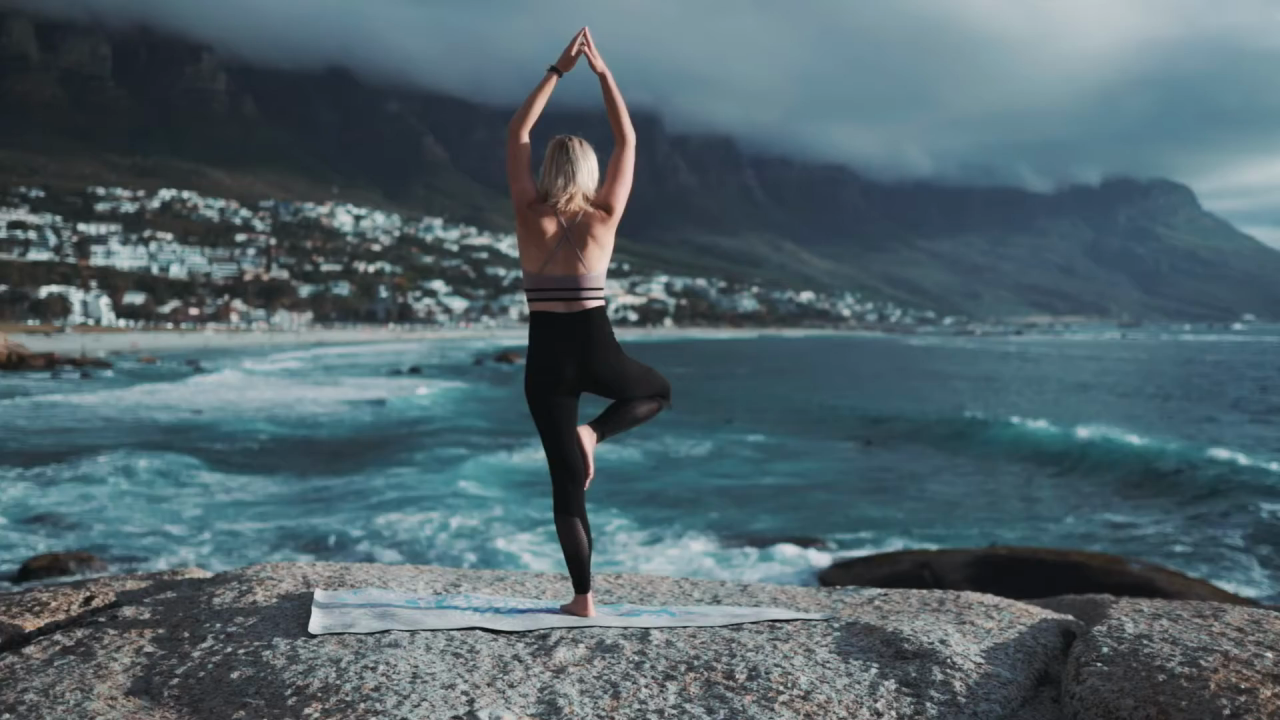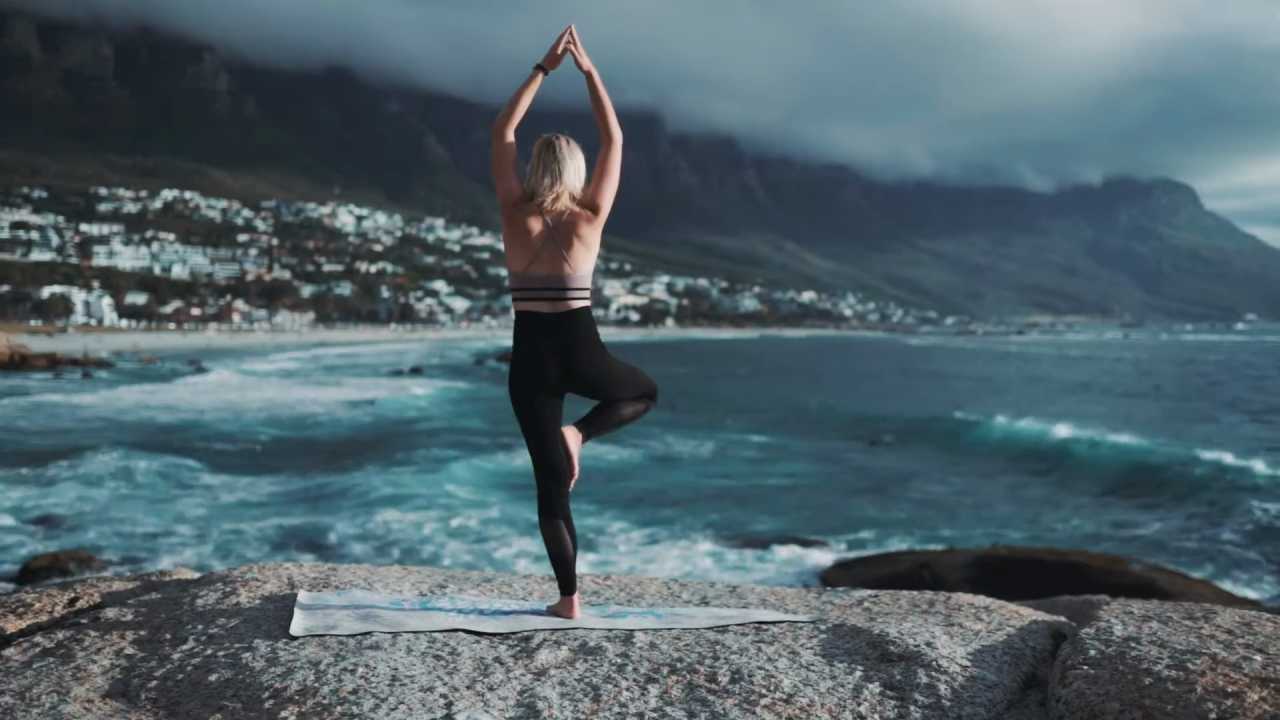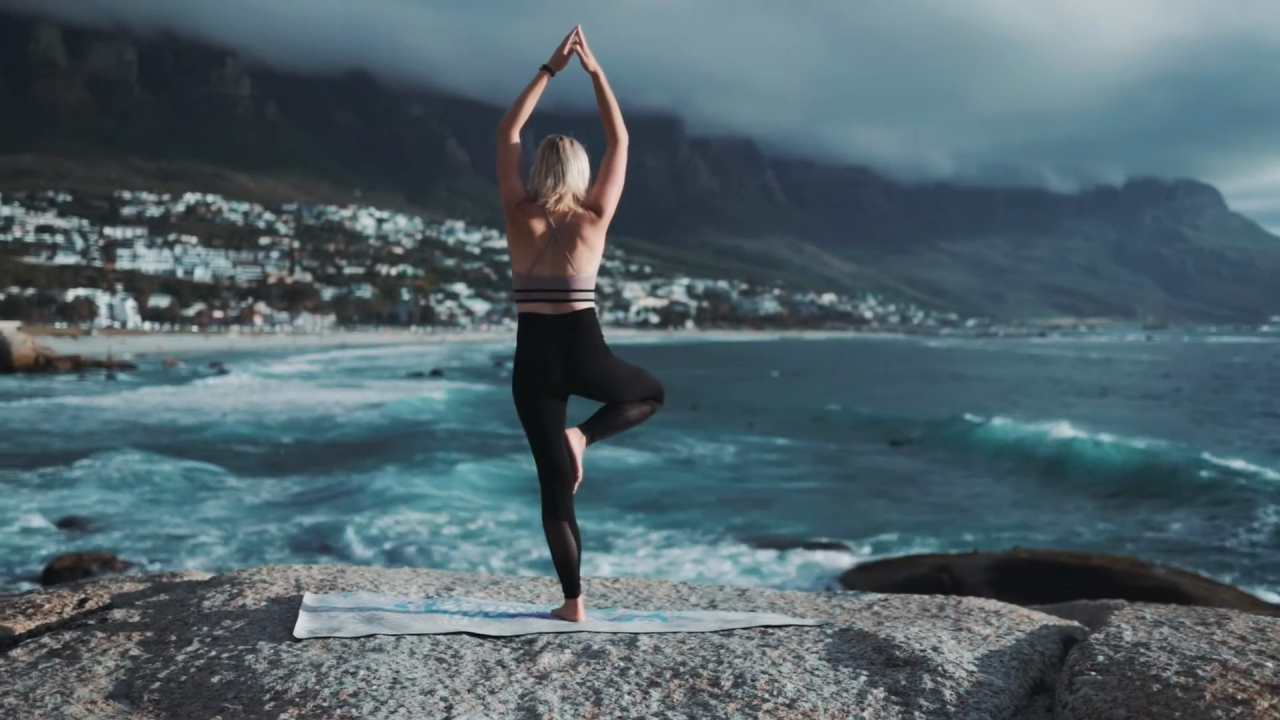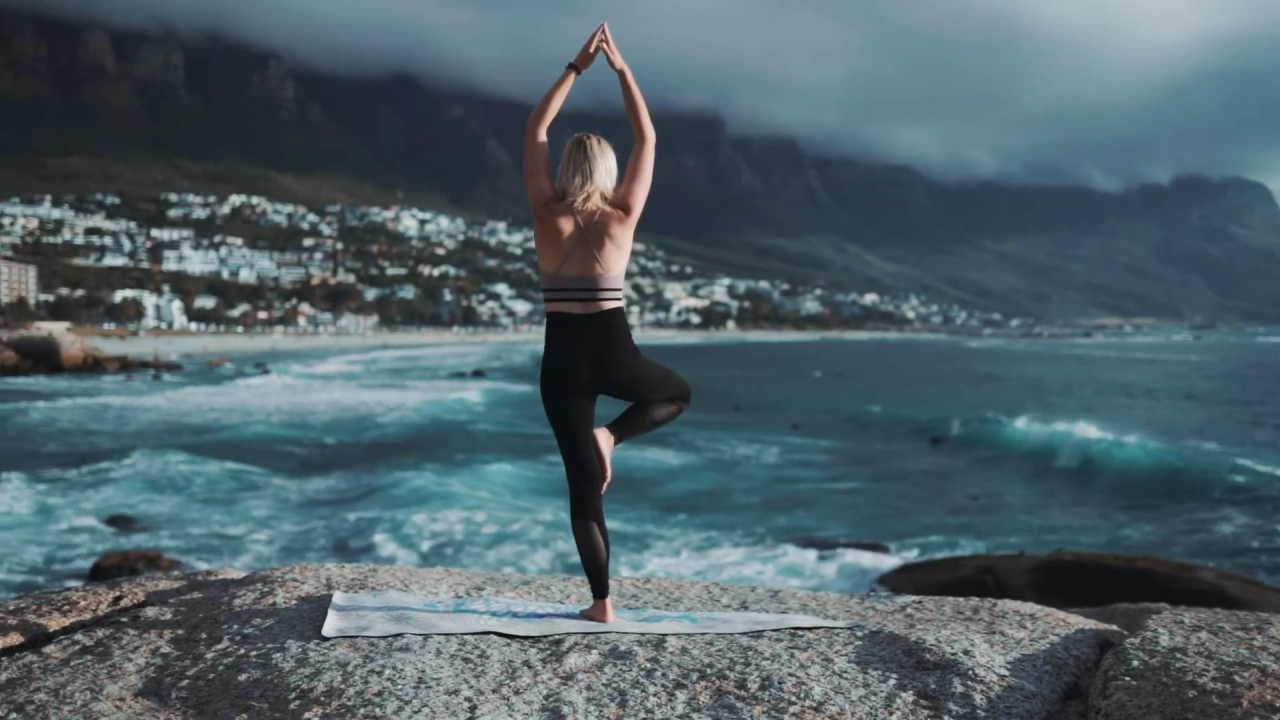
dt=0.5s
person 1, frame 1
left shoulder: (530, 216)
right shoulder: (604, 218)
left elbow: (517, 135)
right elbow: (627, 139)
left wrist: (558, 70)
right wrist: (601, 70)
left hip: (547, 359)
right hip: (597, 353)
left knee: (567, 485)
right knee: (658, 390)
left ankle: (583, 598)
right ankle: (595, 432)
person 1, frame 2
left shoulder: (515, 215)
right shoulder: (591, 218)
left elbow: (503, 132)
right elbow: (614, 139)
left wrist: (543, 68)
right wrist: (588, 69)
left hip: (531, 358)
right hip: (581, 353)
left knee: (551, 485)
right knee: (645, 392)
left ankle: (569, 600)
right ankle: (579, 433)
person 1, frame 3
left shoulder: (519, 217)
right shoulder: (594, 220)
left elbow: (508, 133)
right elbow: (620, 140)
left wrist: (550, 69)
right wrist: (594, 70)
left hip: (534, 360)
right hip: (584, 355)
left knee: (555, 487)
right knee: (651, 393)
left ankle: (573, 603)
right ankle: (583, 436)
person 1, frame 4
left shoulder: (546, 216)
right shoulder: (622, 218)
left elbow: (535, 132)
right elbow: (647, 138)
left wrist: (576, 67)
right wrist: (620, 67)
left hip: (562, 360)
right hip: (613, 354)
left knee: (583, 488)
right knee: (678, 393)
left ankle: (601, 604)
right ankle: (611, 435)
